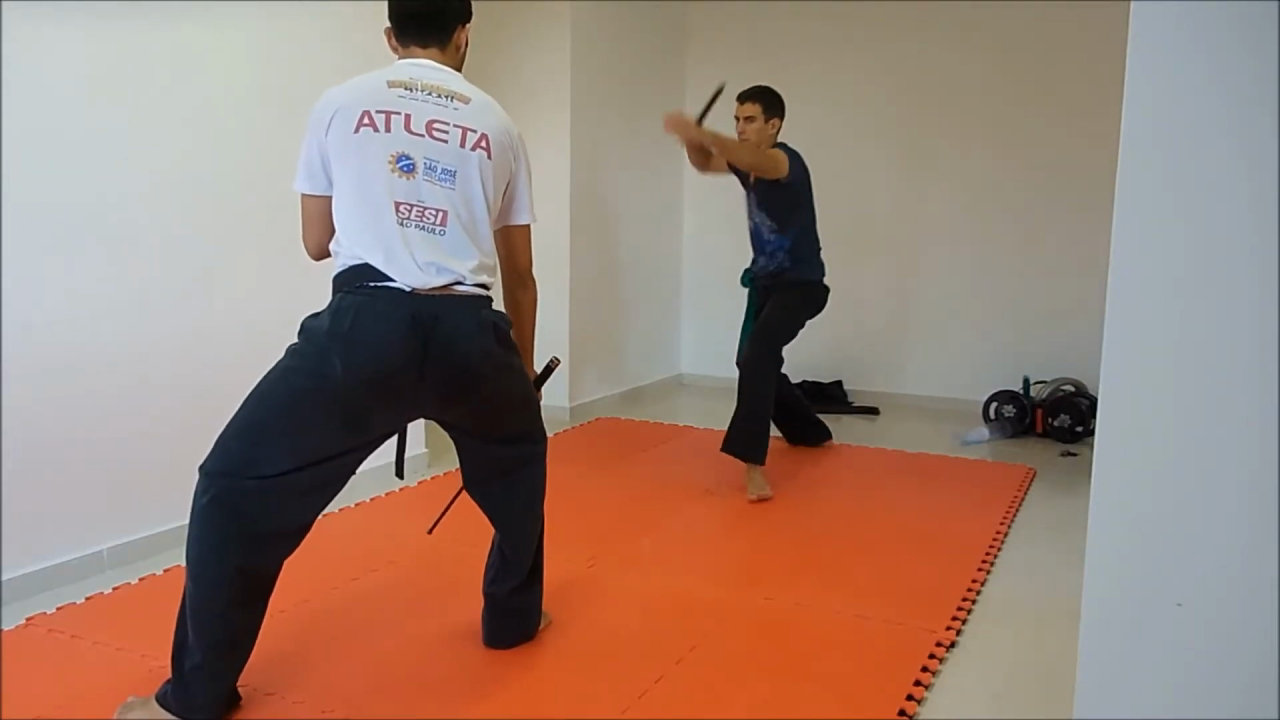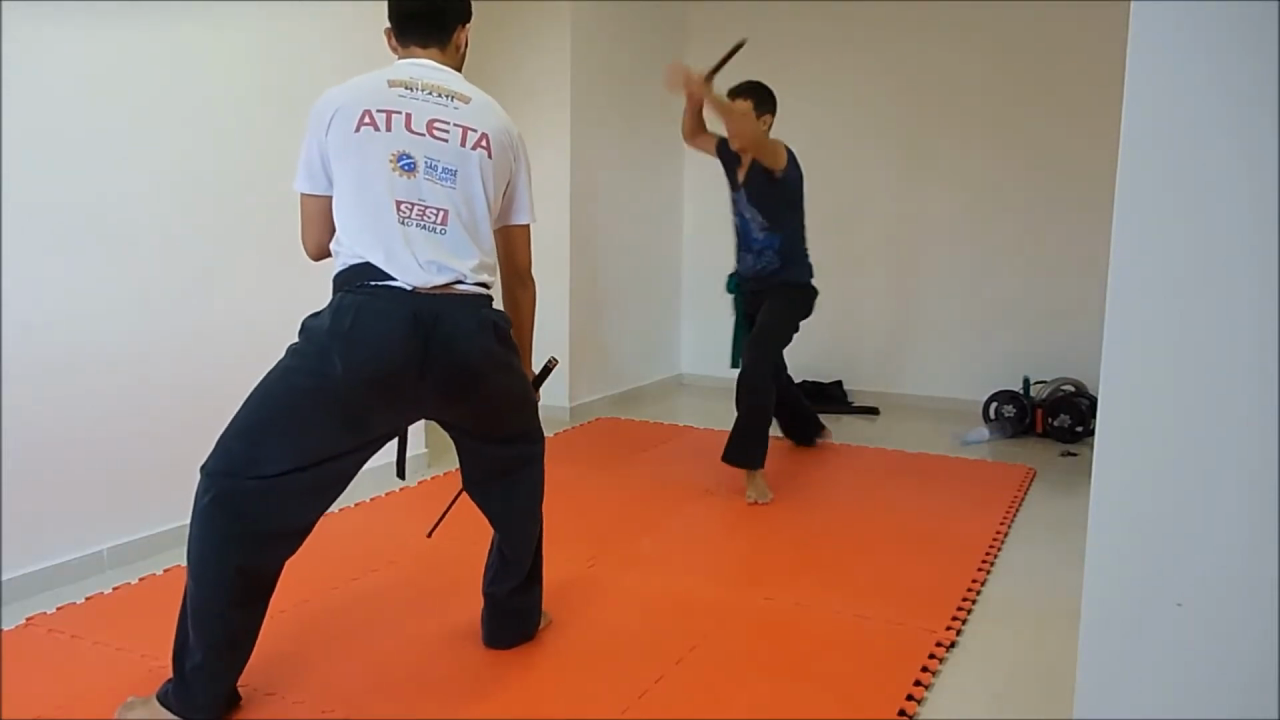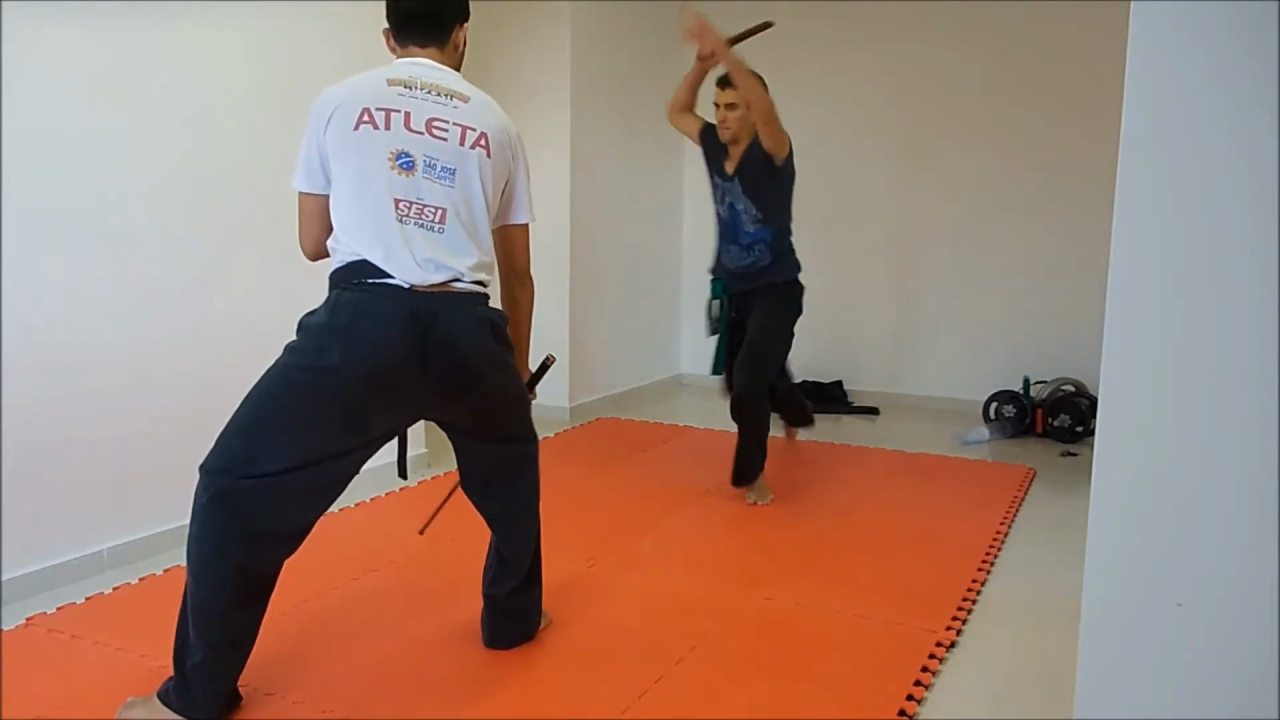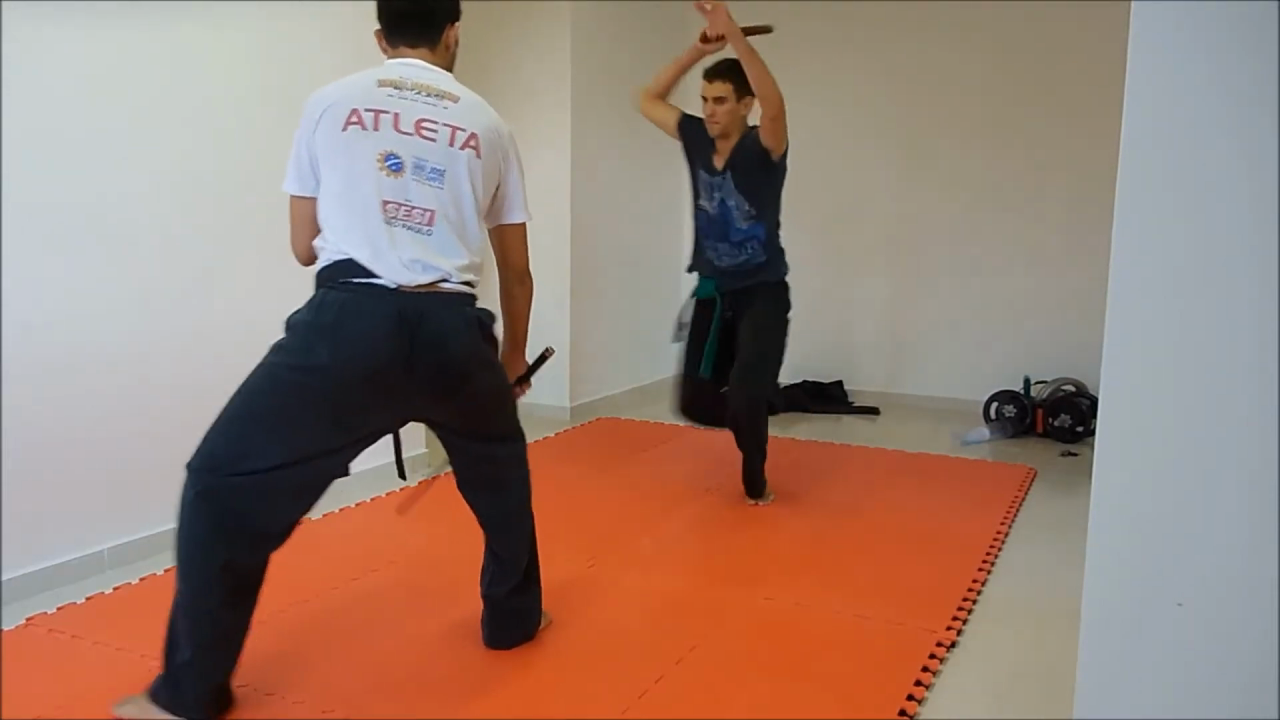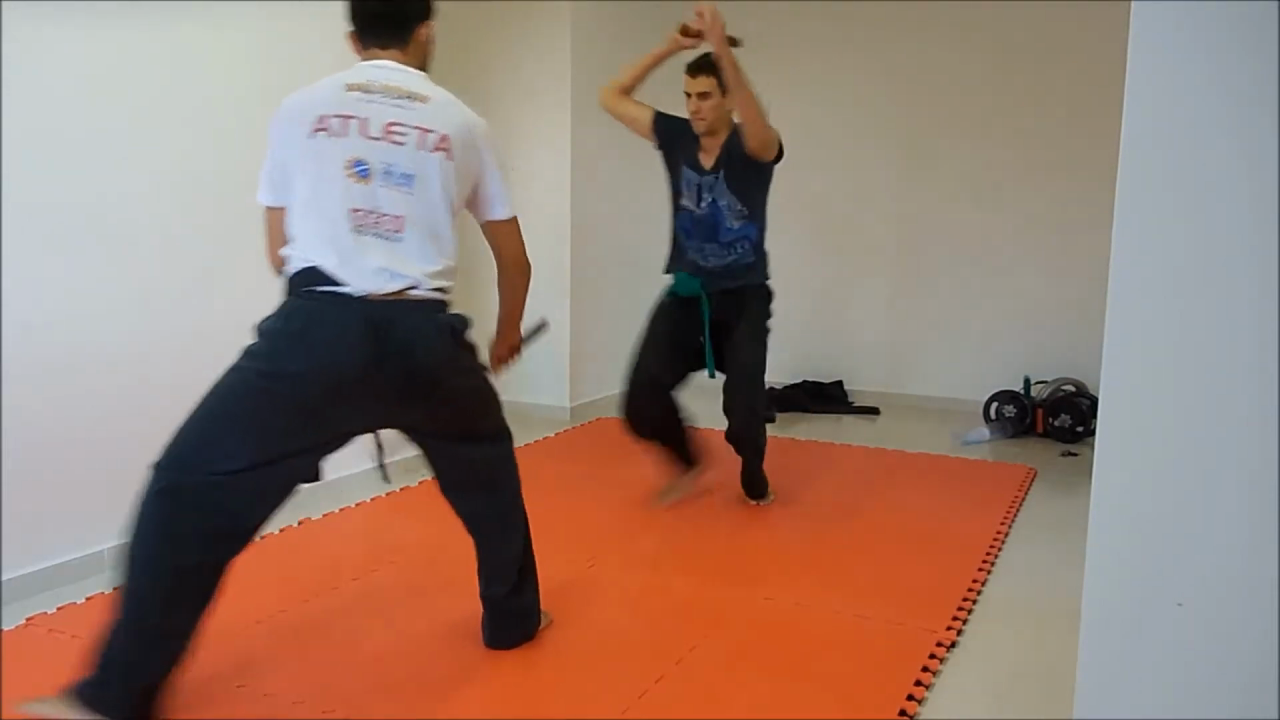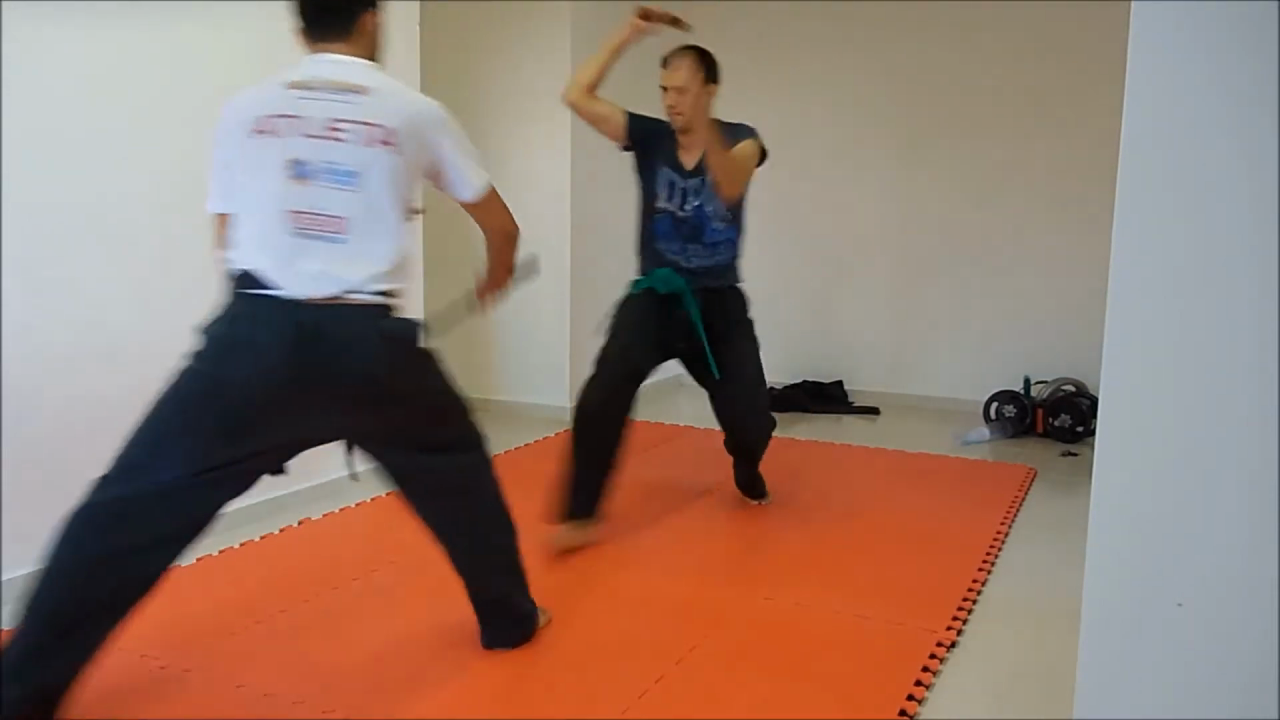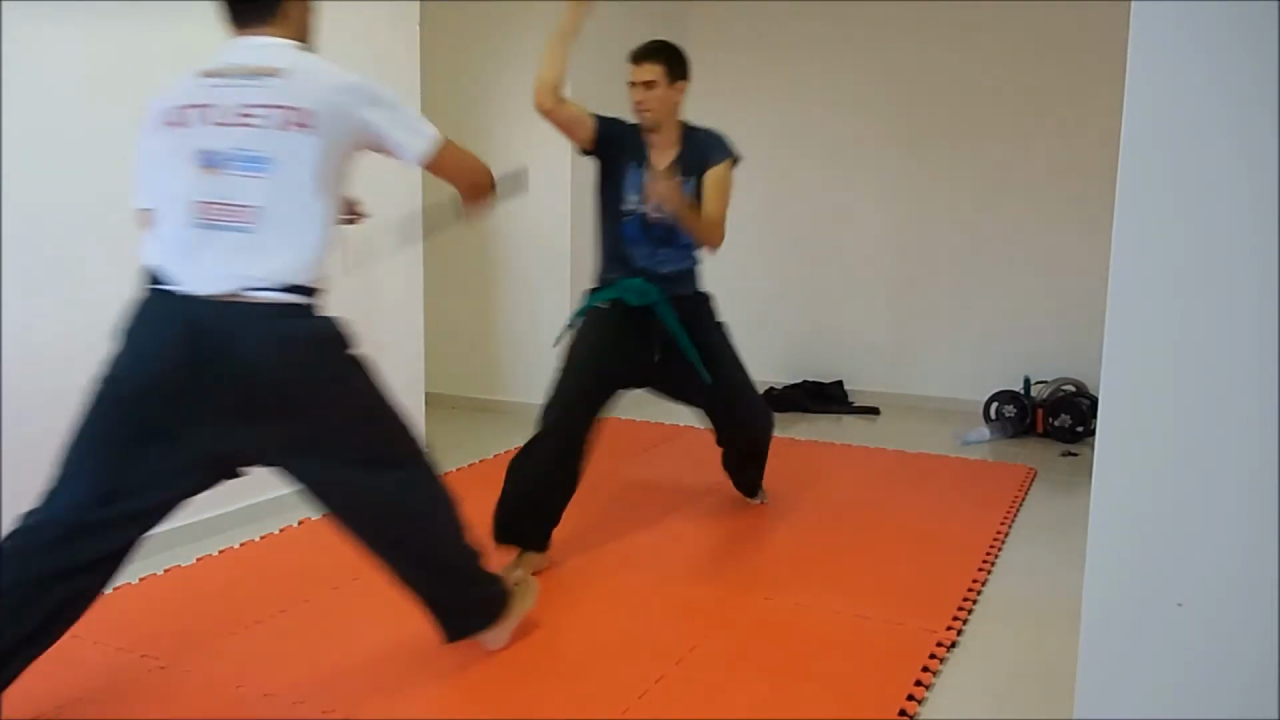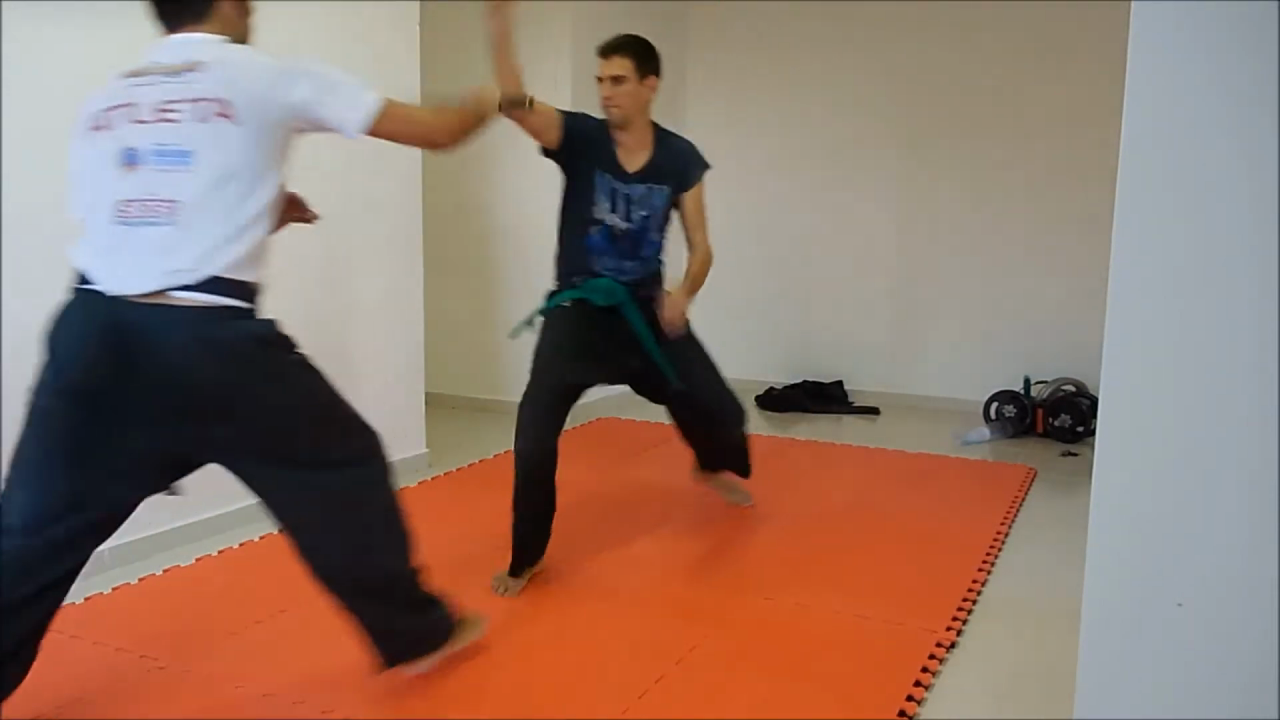
dt=0.1s
person 1, frame 1
left shoulder: (342, 103)
right shoulder: (496, 123)
left elbow: (317, 240)
right elbow: (520, 271)
right wrist: (521, 364)
left hip: (366, 326)
right hip: (466, 331)
left knee: (238, 486)
right knee: (516, 459)
right ankle: (514, 615)
person 1, frame 2
left shoulder: (341, 103)
right shoulder: (497, 123)
left elbow: (317, 240)
right elbow: (519, 271)
right wrist: (520, 364)
left hip: (366, 325)
right hip: (466, 330)
left knee: (242, 486)
right knee: (514, 461)
right ankle: (514, 615)
person 1, frame 3
left shoulder: (341, 101)
right shoulder: (495, 122)
left elbow: (312, 242)
right elbow: (517, 270)
right wrist: (516, 361)
left hip: (363, 323)
right hip: (461, 329)
left knee: (241, 485)
right knee: (508, 464)
right ankle: (513, 614)
person 1, frame 4
left shoulder: (330, 103)
right shoulder: (487, 123)
left elbow: (305, 245)
right elbow: (516, 269)
right wrist: (513, 356)
left hip: (349, 321)
right hip: (449, 329)
left knee: (229, 483)
right knee: (498, 464)
right ankle: (513, 615)
person 1, frame 5
left shoulder: (303, 109)
right shoulder: (460, 123)
left elbow: (279, 248)
right elbow: (512, 258)
right wrist: (507, 330)
left hip: (315, 332)
right hip: (417, 335)
left knee: (191, 491)
right knee: (483, 463)
right ankle: (512, 614)
person 1, frame 6
left shoulder: (246, 108)
right shoulder: (416, 111)
left elbow: (232, 242)
right elbow: (501, 227)
right wrist: (496, 275)
left hip: (259, 335)
right hip: (365, 339)
left knee: (138, 503)
right knee: (455, 466)
right ankle: (509, 615)
person 1, frame 7
left shoulder: (171, 99)
right shoulder: (340, 87)
right elbow: (472, 178)
right wrist: (481, 195)
left hip: (167, 332)
right hip: (272, 337)
left knee: (76, 517)
right knee: (385, 469)
right ankle: (480, 608)
person 1, frame 8
left shoulder: (102, 104)
right shoulder: (276, 75)
right elbow: (432, 131)
right wrist: (482, 104)
left hip: (96, 336)
right hip: (213, 341)
right knee: (342, 468)
right ankle: (415, 631)
person 2, frame 1
left shoulder: (784, 162)
right shoulder: (747, 164)
left elbow: (749, 155)
right elbow: (707, 162)
left wrist: (698, 134)
right wrist: (695, 140)
left hip: (799, 286)
right hip: (768, 285)
left knee: (755, 358)
right knee: (762, 366)
left ankle: (753, 465)
right ankle: (812, 434)
person 2, frame 2
left shoulder: (776, 158)
right shoulder: (734, 155)
left elbow: (750, 140)
left wrist: (706, 93)
right wrist: (696, 99)
left hip: (786, 288)
right hip: (753, 288)
left knee: (756, 368)
right knee: (763, 369)
left ankle: (753, 468)
right ankle: (809, 430)
person 2, frame 3
left shoulder: (771, 150)
right shoulder: (716, 144)
left elbow: (765, 108)
right elbow: (676, 111)
left wrist: (723, 51)
right wrist: (703, 64)
left hip: (775, 290)
right hip: (734, 290)
left knee: (753, 379)
right knee: (744, 383)
left ankle: (751, 476)
right ankle: (795, 416)
person 2, frame 4
left shoulder: (765, 147)
right shoulder: (697, 137)
left elbow: (773, 103)
right elbow: (647, 100)
right wrist: (697, 53)
left hip: (762, 293)
right hip: (713, 293)
left knee: (749, 393)
right knee: (696, 399)
left ankle: (754, 483)
right ankle: (747, 424)
person 2, frame 5
left shoulder: (757, 140)
right shoulder: (674, 135)
left elbow: (757, 134)
right elbow: (611, 98)
left wrist: (720, 41)
right wrist: (668, 47)
left hip: (743, 295)
right hip: (687, 292)
left knee: (744, 409)
right knee: (643, 394)
left ankle: (755, 482)
right ankle: (686, 462)
person 2, frame 6
left shoulder: (739, 142)
right shoulder: (648, 136)
left elbow: (731, 186)
right elbow: (576, 95)
right wrist: (629, 33)
left hip: (718, 300)
right hip: (655, 299)
left knee: (748, 416)
right knee: (603, 397)
left ankle: (749, 480)
right ankle: (580, 515)
person 2, frame 7
left shoulder: (711, 150)
right shoulder: (612, 137)
left elbow: (711, 231)
right elbow: (551, 100)
left wrist: (679, 205)
left hip: (683, 304)
right hip: (618, 305)
left knee: (746, 414)
right knee: (568, 412)
left ankle: (747, 481)
right ankle: (527, 543)
person 2, frame 8
left shoulder: (681, 158)
right shoulder: (578, 136)
left elbow: (700, 251)
right elbow: (515, 103)
left wrist: (682, 295)
left hip: (650, 309)
right hip: (579, 308)
left knee: (716, 408)
right knee: (538, 419)
left ankle: (719, 470)
right ankle: (524, 558)
